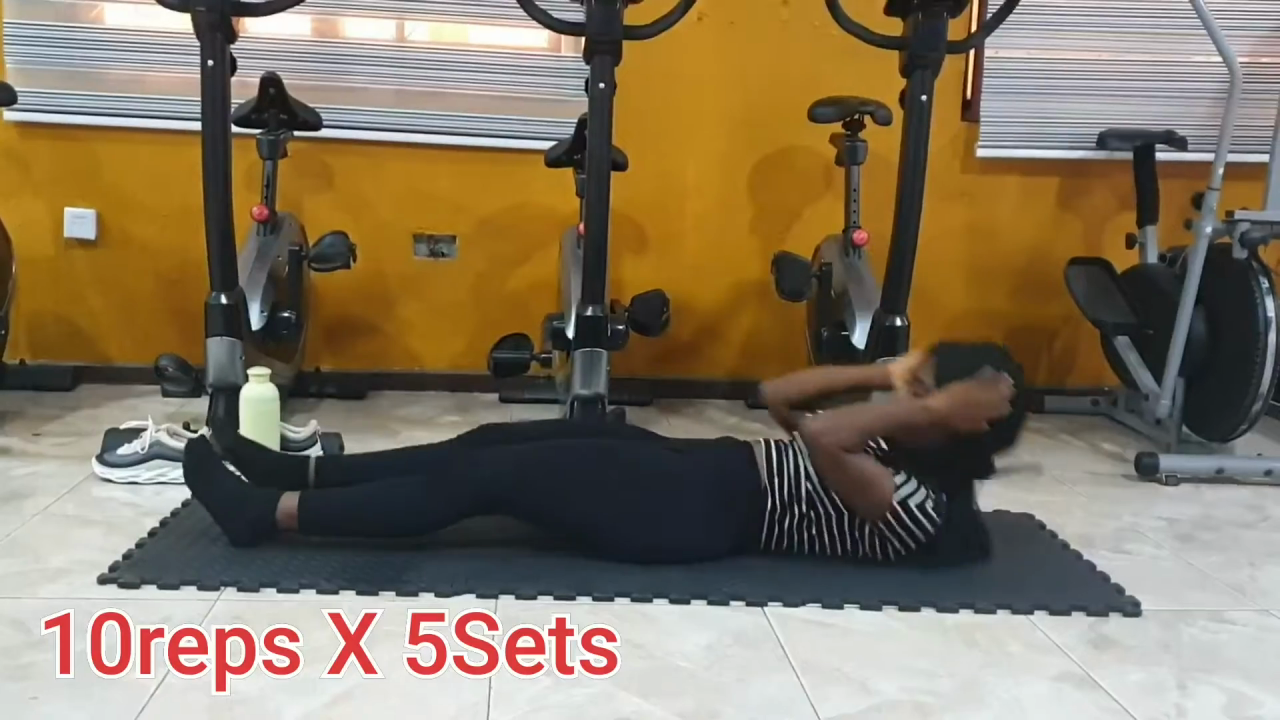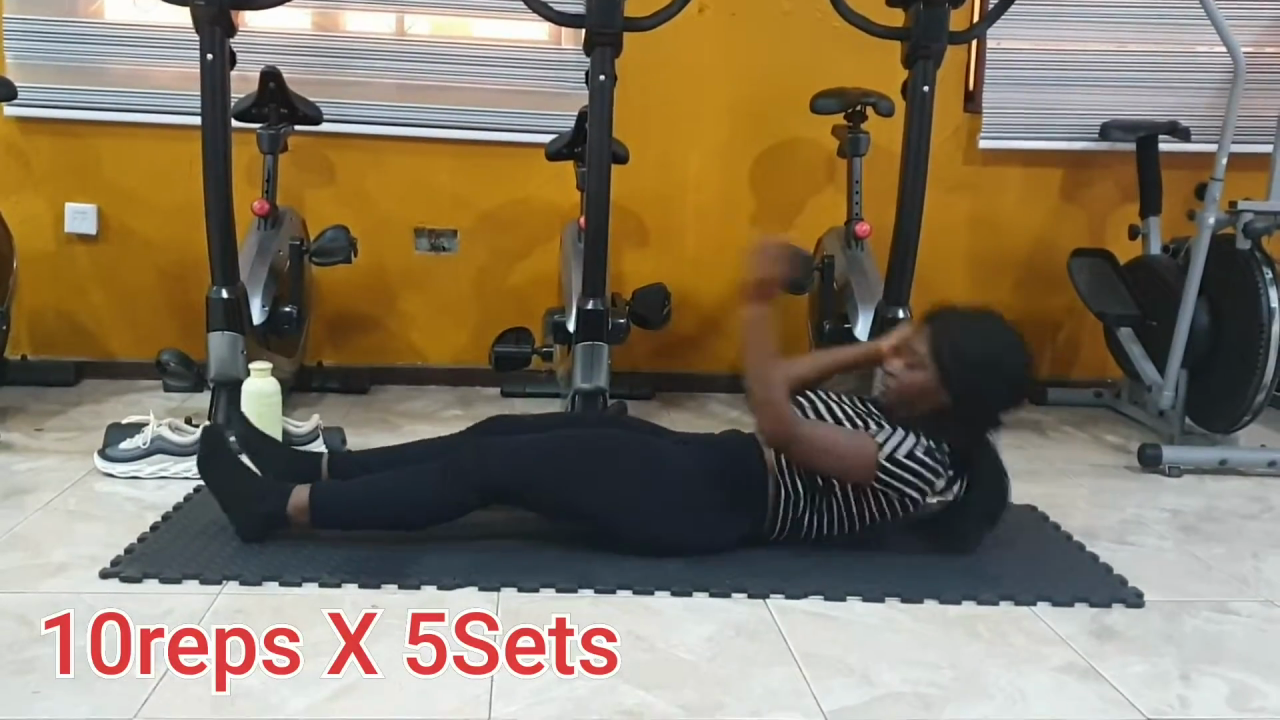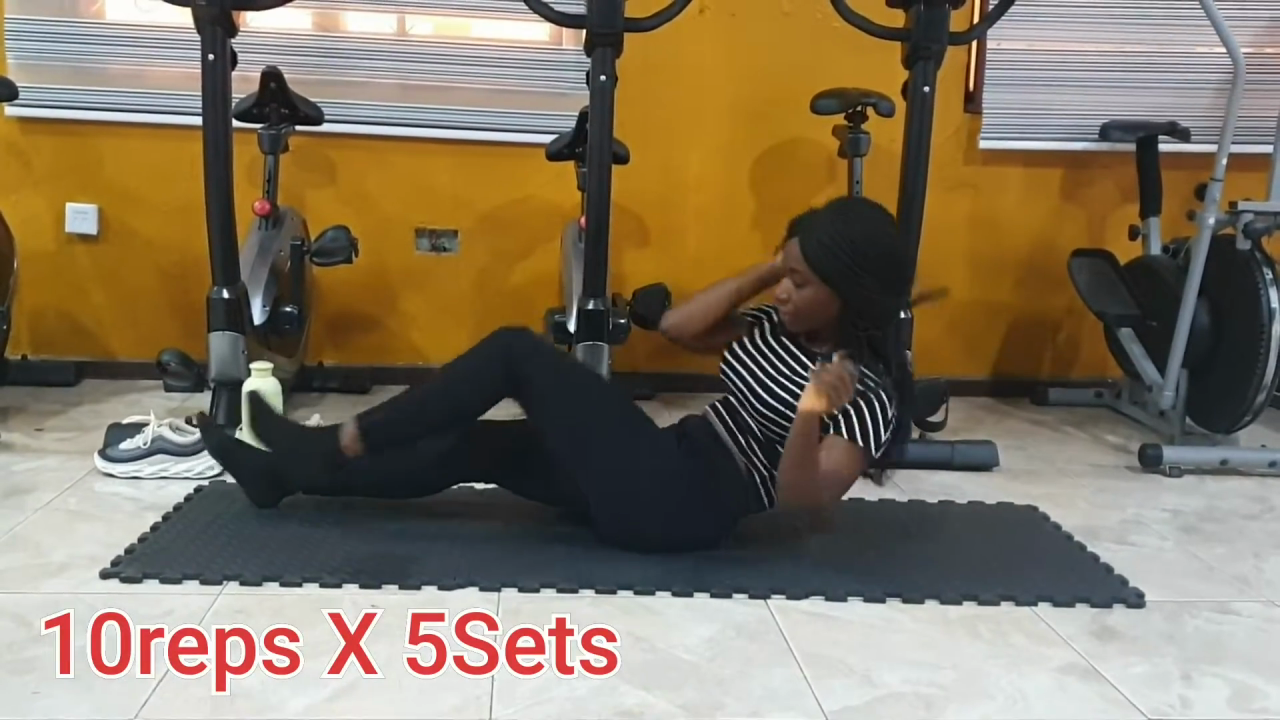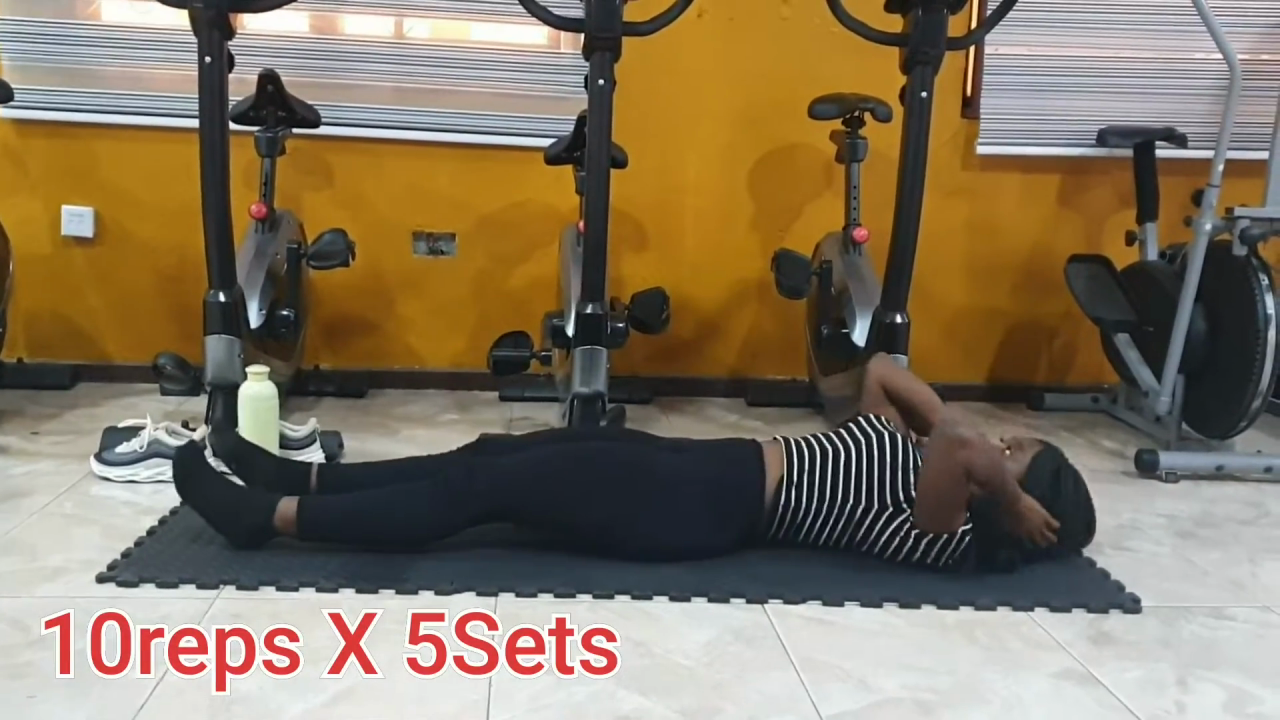
dt=1s
person 1, frame 1
left shoulder: (917, 505)
right shoulder: (896, 442)
left elbow: (816, 435)
right elbow: (776, 393)
left wrist: (930, 406)
right wrist: (887, 381)
left hip: (704, 513)
right hip: (704, 468)
left knee: (485, 482)
right knee: (493, 444)
left ankle: (272, 513)
right ankle: (301, 472)
person 1, frame 2
left shoulder: (916, 463)
right shoulder: (886, 417)
left elbow: (777, 424)
right elbow: (786, 383)
left wrist: (760, 309)
right wrist: (874, 346)
left hip: (704, 511)
right hip: (702, 465)
left knee: (489, 471)
right knee: (498, 436)
left ankle: (281, 509)
right ankle: (313, 471)
person 1, frame 3
left shoulder: (866, 396)
right shoulder: (780, 328)
left elbow: (804, 502)
right elbow: (677, 327)
left wrist: (814, 421)
right wrist: (767, 269)
left hip: (679, 510)
right hip: (657, 480)
left knee: (517, 353)
right knee: (474, 450)
left ankle: (338, 445)
right ankle: (291, 474)
person 1, frame 4
left shoulder: (942, 530)
right shoulder: (907, 455)
left elbow: (957, 446)
right elbow: (880, 367)
left wrist: (1010, 498)
right wrist: (955, 425)
left hip: (699, 511)
right hip: (702, 465)
left knee: (483, 488)
right knee: (491, 455)
left ankle: (270, 518)
right ankle: (303, 477)
